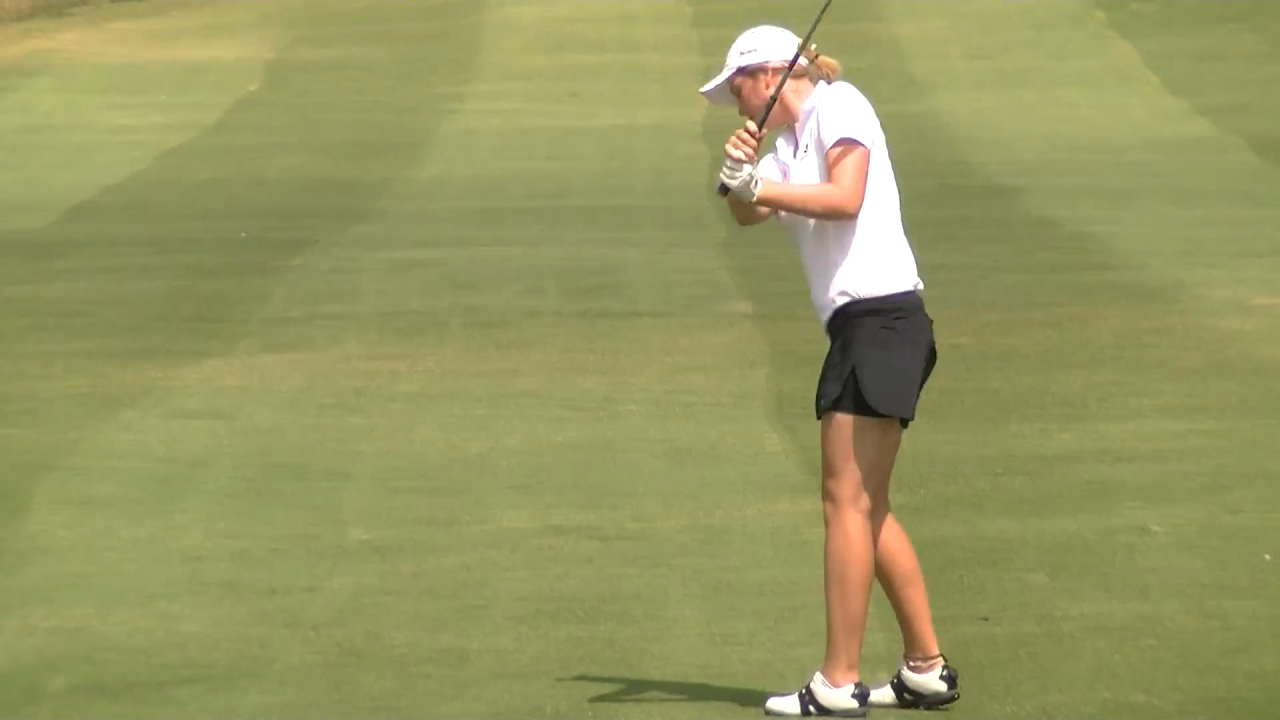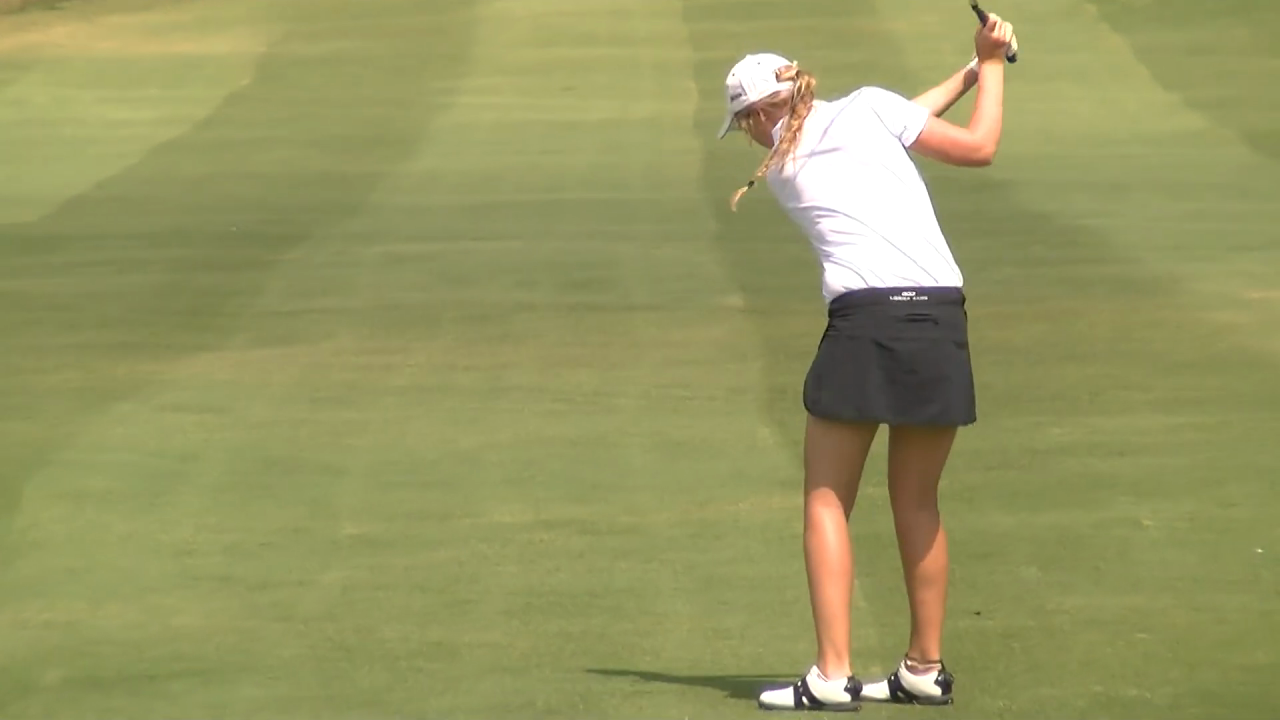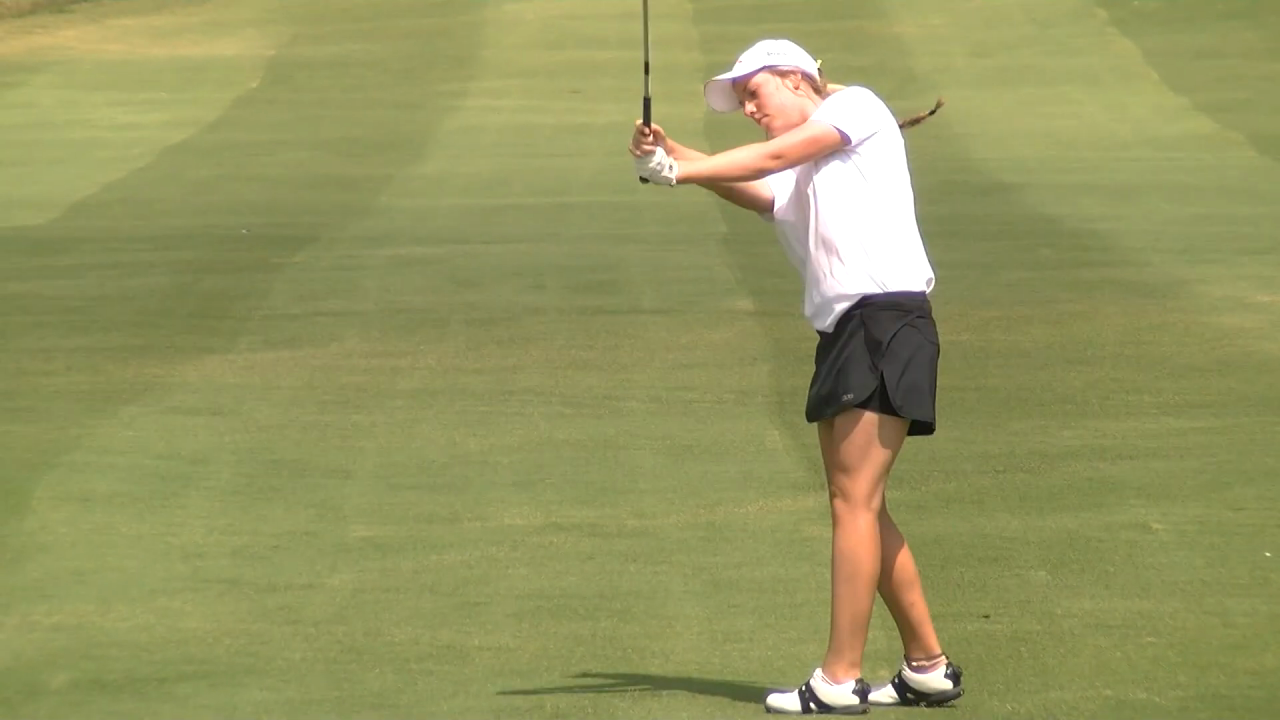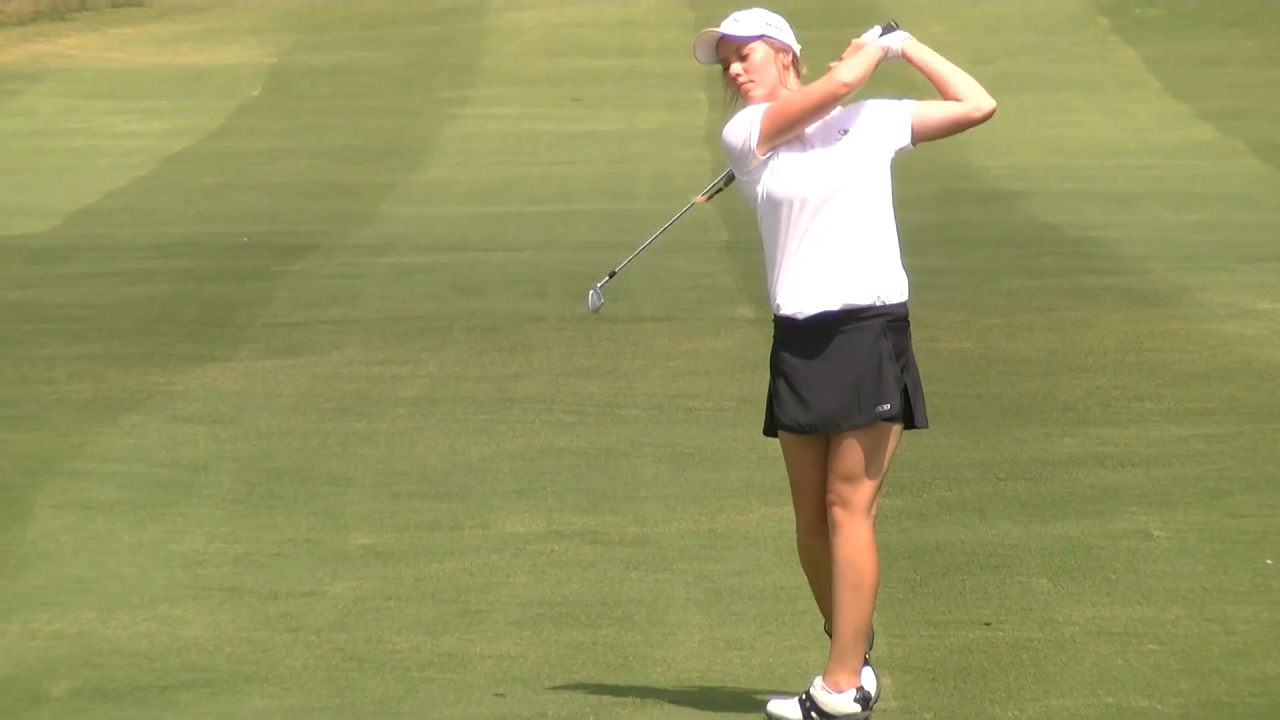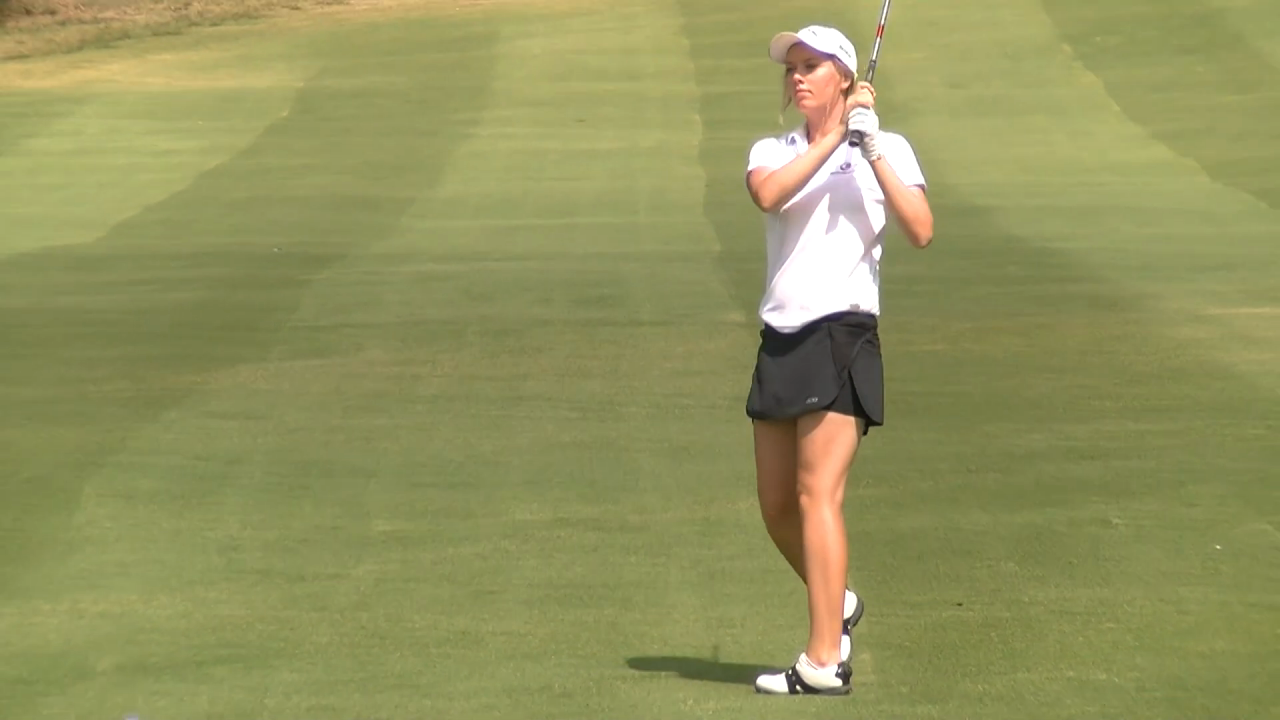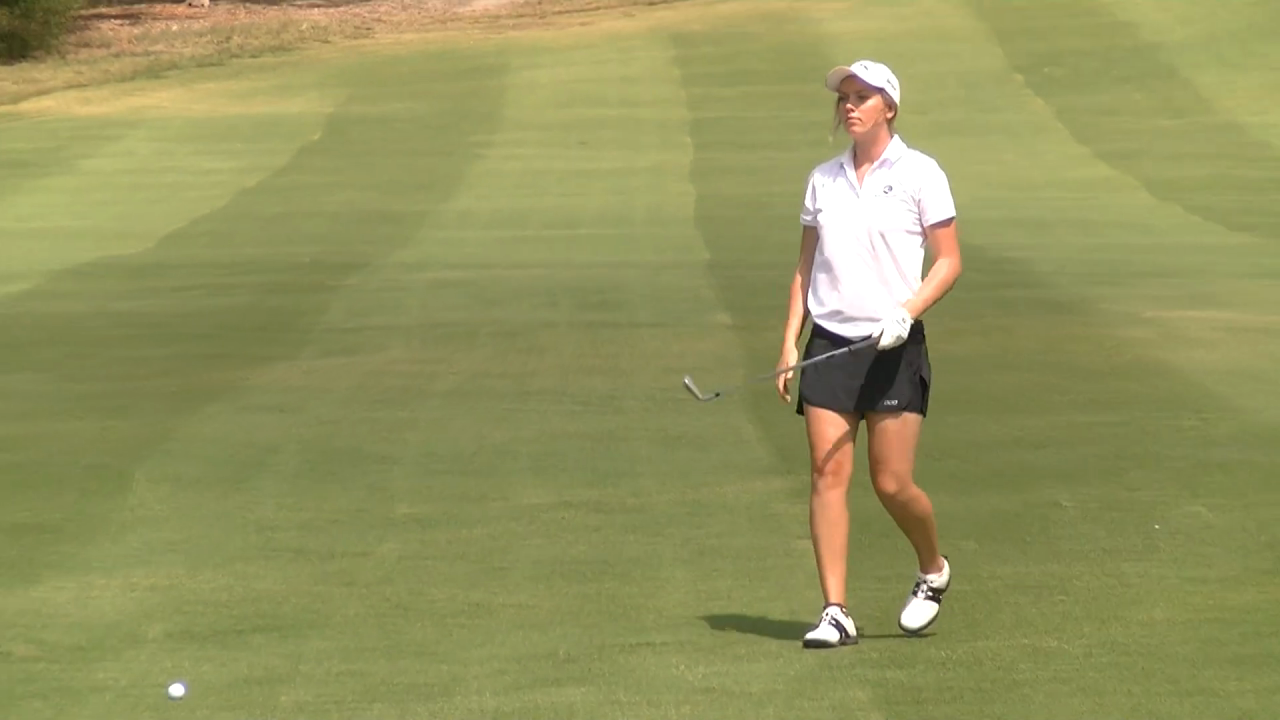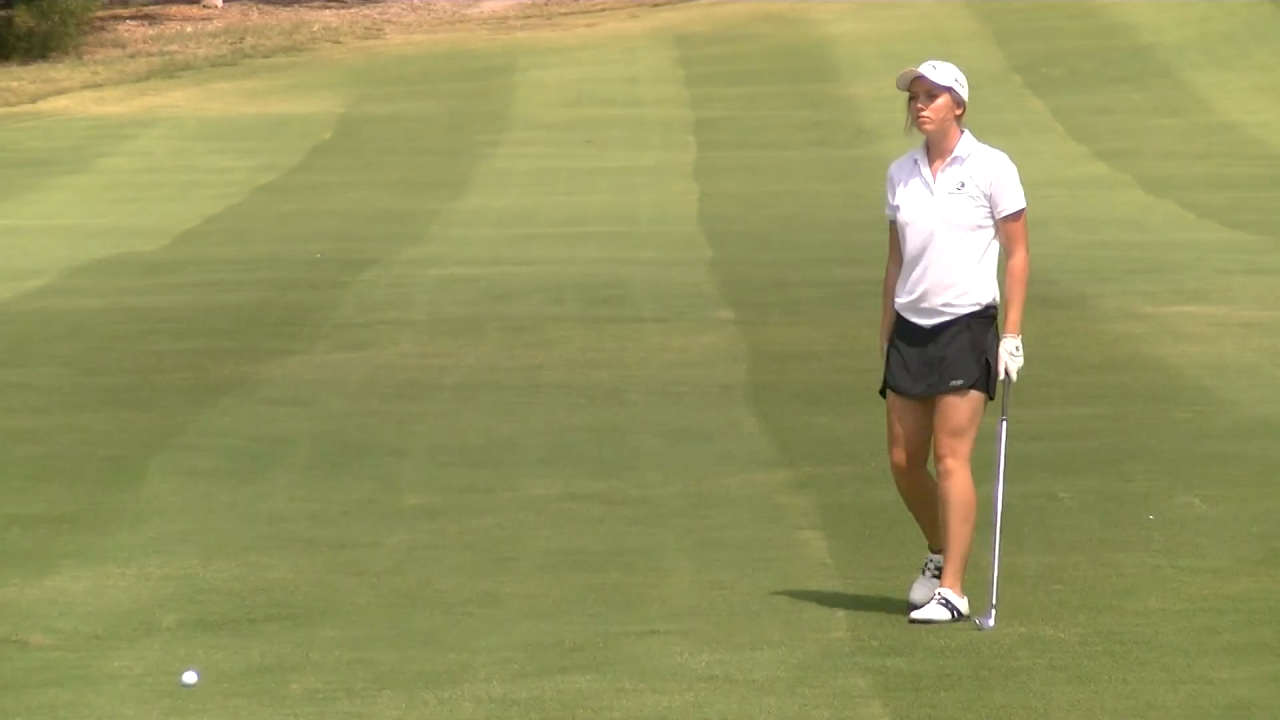
dt=0.7s
person 1, frame 1
left shoulder: (837, 103)
right shoulder: (788, 145)
left elbow: (845, 200)
right elbow: (750, 213)
left wrist: (761, 186)
right wrist: (739, 172)
left hip: (878, 324)
right hip: (876, 329)
left knee: (846, 505)
right knee: (865, 509)
person 1, frame 2
left shoulder: (780, 172)
right shoulder: (865, 105)
right elbow: (977, 145)
left wrist: (969, 73)
right wrist: (987, 65)
left hip: (865, 323)
right hip: (940, 320)
left knee: (826, 500)
right knee: (917, 502)
left ankle: (833, 675)
right ankle: (924, 669)
person 1, frame 3
left shoulder: (859, 108)
right shoulder: (791, 180)
left elbow: (792, 146)
right elbow: (753, 191)
left wrist: (685, 167)
right wrist: (675, 161)
left hip: (887, 328)
right hip: (845, 335)
left knee: (852, 504)
right knee: (859, 509)
right ankle: (929, 665)
person 1, frame 4
left shoulder: (874, 121)
right shoulder: (743, 136)
left elbow: (978, 106)
right elbow: (839, 81)
left wrist: (902, 42)
right wrist: (874, 47)
left hip: (872, 333)
right hip: (799, 342)
left knee: (848, 509)
right knee: (811, 518)
right ankle: (849, 645)
person 1, frame 5
left shoulder: (887, 149)
right shoulder: (770, 151)
left elbow: (921, 233)
right elbow: (766, 199)
left wrist: (871, 146)
right wrist: (831, 141)
left hip: (841, 337)
right hip: (779, 340)
left knee: (817, 498)
right knee: (776, 504)
left ankle: (824, 660)
right ankle: (837, 604)
person 1, frame 6
left shoulder: (920, 172)
right shoulder: (822, 178)
left elbow: (950, 262)
right elbow: (804, 265)
left wrist: (907, 311)
right wrist: (789, 340)
left hip: (891, 348)
right hip: (828, 345)
left knee: (892, 483)
right knee: (827, 475)
left ankle: (933, 569)
right ankle: (836, 611)
person 1, frame 7
left shoulder: (992, 167)
right shoulder: (900, 172)
left elbow: (1017, 255)
left wrist: (1012, 333)
right wrist: (885, 331)
left hip: (968, 329)
right hip: (912, 332)
left knee: (951, 459)
right knee: (904, 463)
left ankle: (951, 590)
right ankle: (939, 556)
